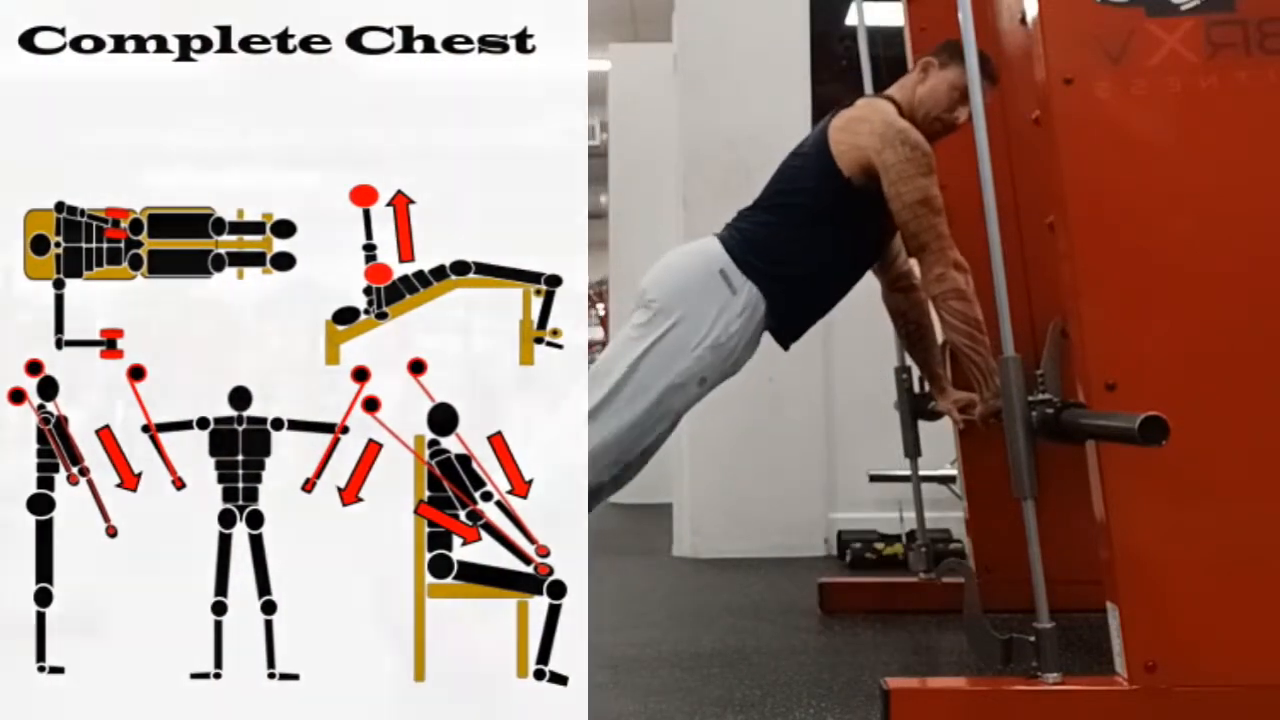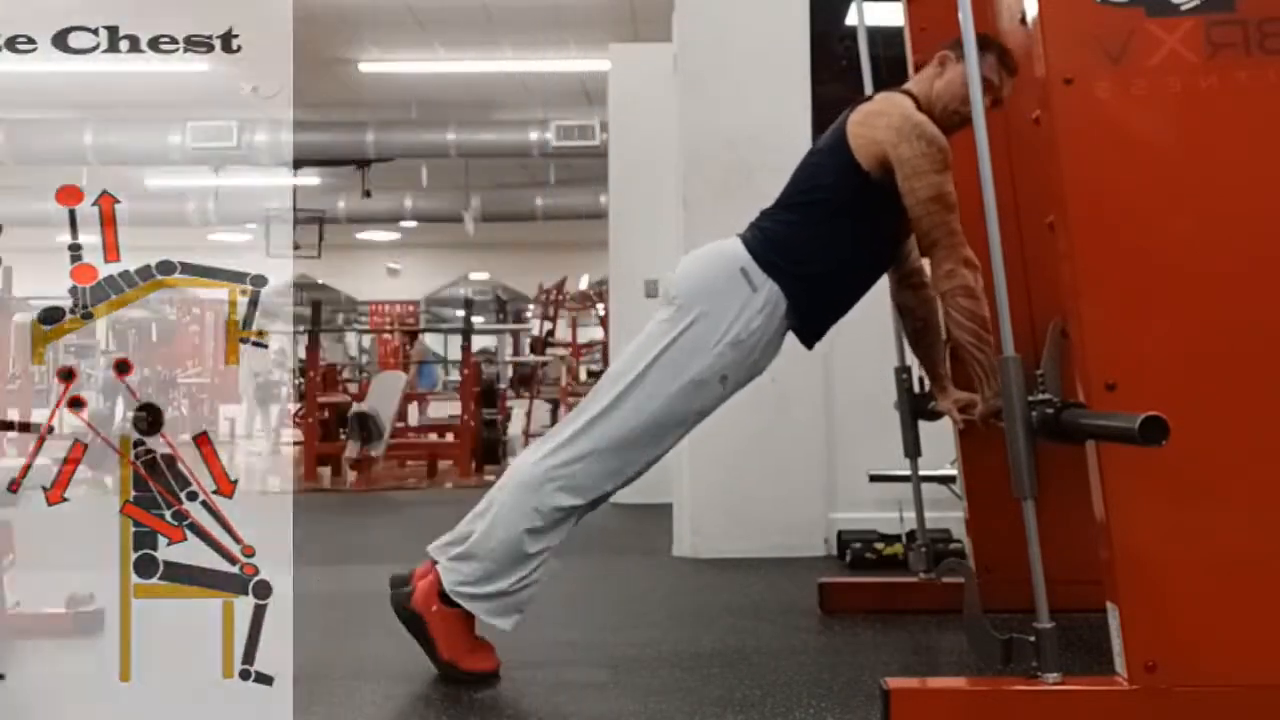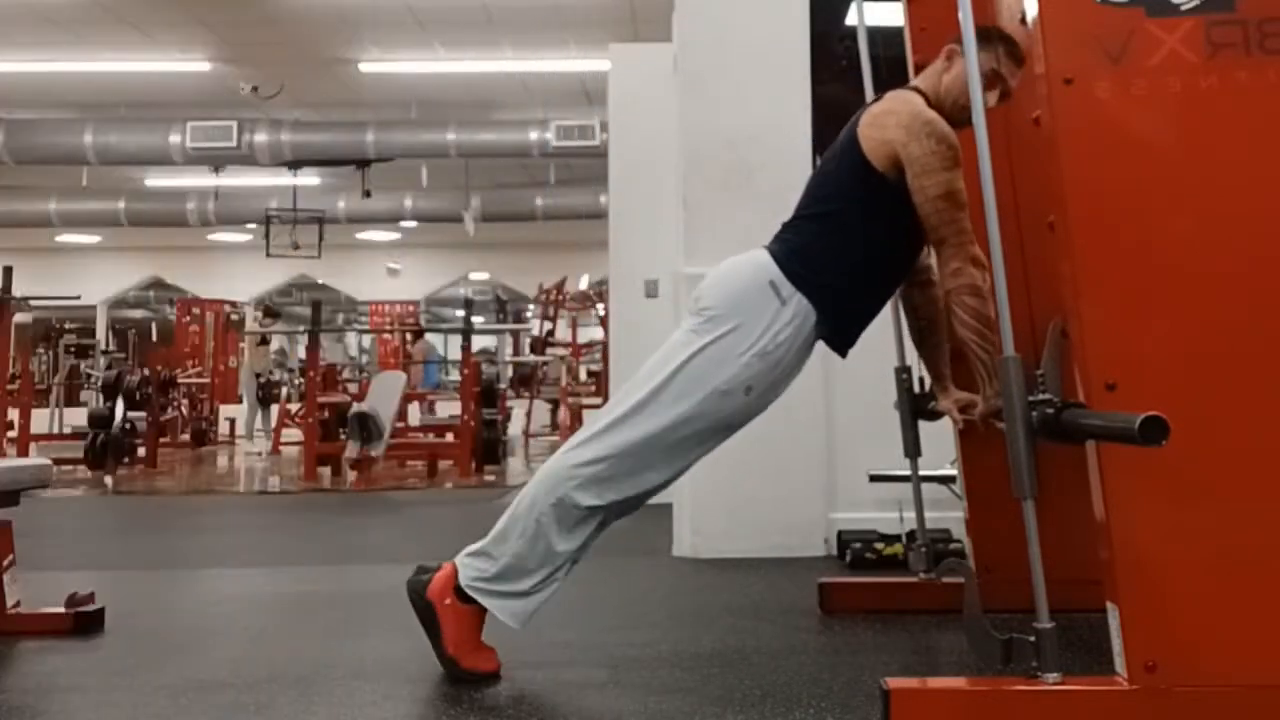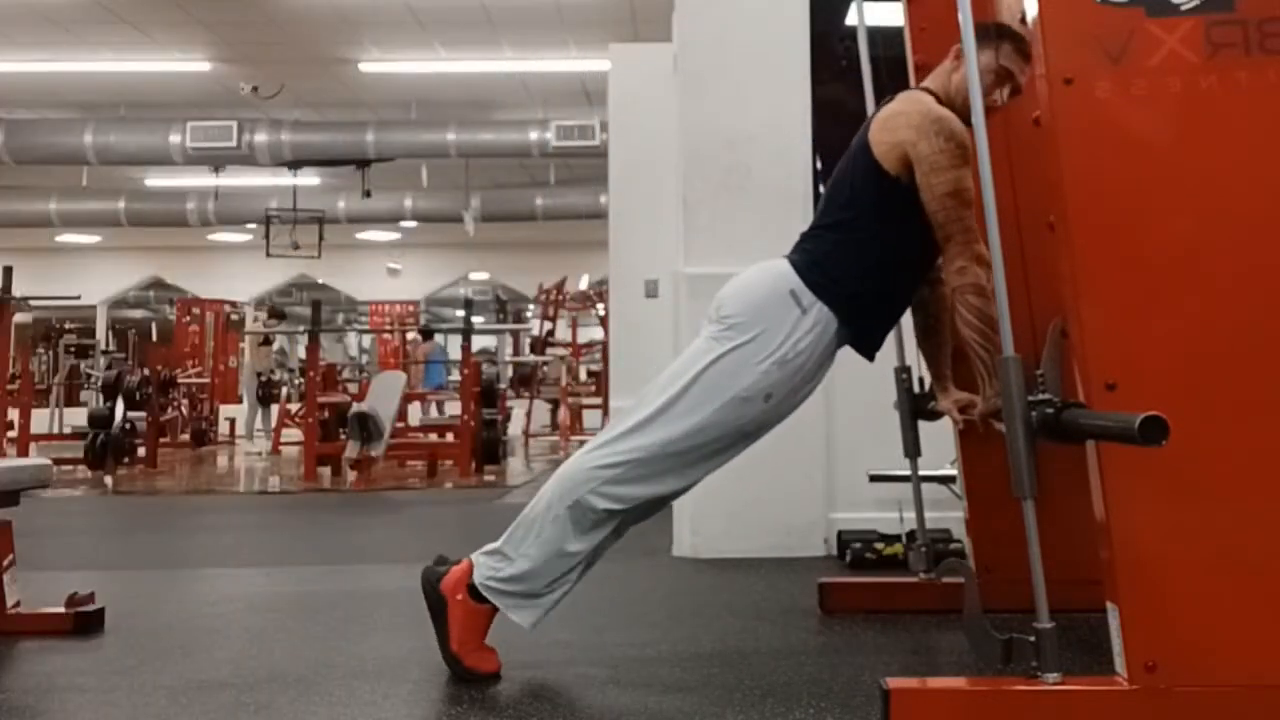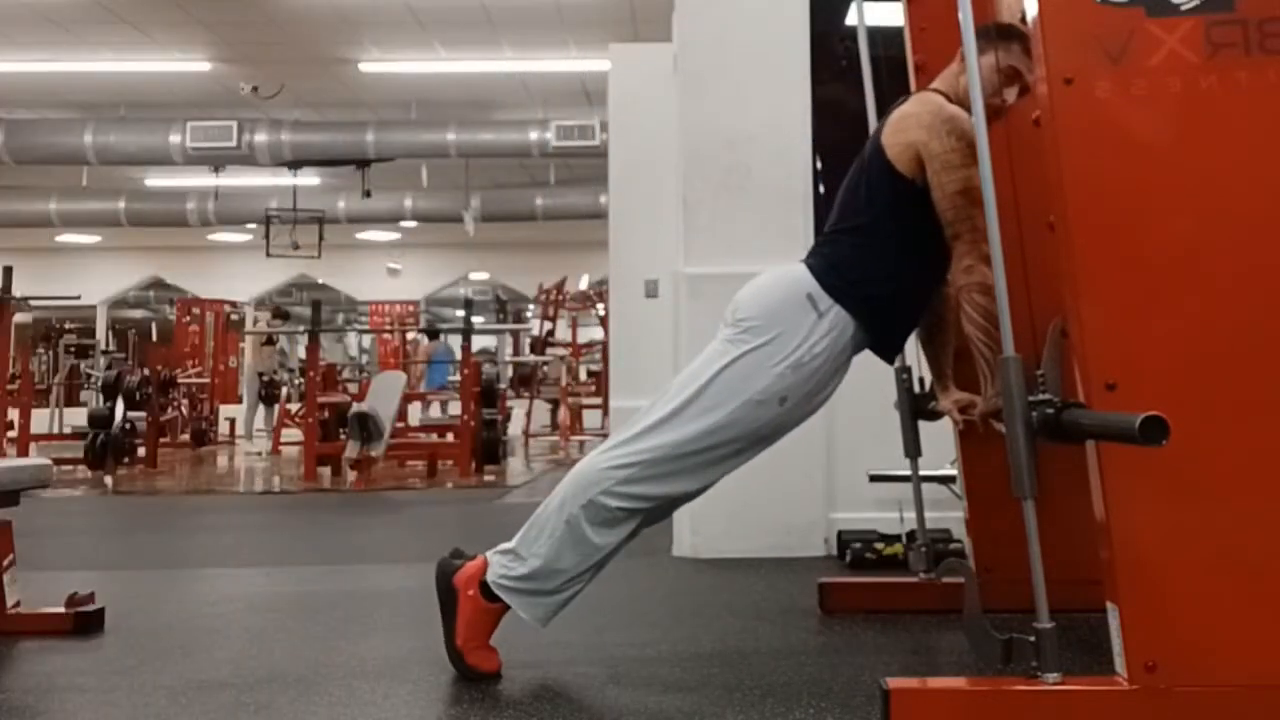
dt=0.3s
person 1, frame 1
left shoulder: (878, 145)
right shoulder: (895, 136)
left elbow: (901, 283)
right elbow: (946, 269)
left wrist: (941, 386)
right wrist: (993, 389)
left hip: (717, 295)
right hip: (715, 292)
left knee: (603, 451)
right knee: (595, 443)
person 1, frame 2
left shoulder: (892, 142)
right shoulder: (911, 129)
left elbow: (912, 278)
right elbow: (953, 266)
left wrist: (942, 386)
right wrist: (993, 386)
left hip: (747, 297)
right hip: (740, 294)
left knee: (592, 451)
right knee: (591, 453)
left ankle: (456, 575)
right ankle: (450, 587)
person 1, frame 3
left shoulder: (906, 133)
right shoulder: (919, 125)
left elbow: (920, 276)
right elbow: (962, 265)
left wrist: (944, 386)
right wrist: (996, 388)
left hip: (777, 311)
right hip: (768, 307)
left knee: (624, 457)
right knee: (617, 454)
left ankle: (476, 579)
right ankle: (464, 586)
person 1, frame 4
left shoulder: (916, 135)
right shoulder: (931, 125)
left elbow: (929, 274)
right elbow: (967, 265)
left wrist: (945, 386)
right wrist: (997, 387)
left hip: (797, 320)
right hip: (788, 316)
left knee: (640, 460)
right knee: (635, 459)
left ankle: (489, 578)
right ankle: (477, 585)
person 1, frame 5
left shoulder: (924, 132)
right shoulder: (943, 125)
left elbow: (932, 274)
right elbow: (973, 265)
left wrist: (944, 386)
right wrist: (999, 388)
left hip: (814, 323)
right hip: (804, 319)
left knee: (655, 463)
right knee: (648, 460)
left ankle: (499, 576)
right ankle: (488, 582)
